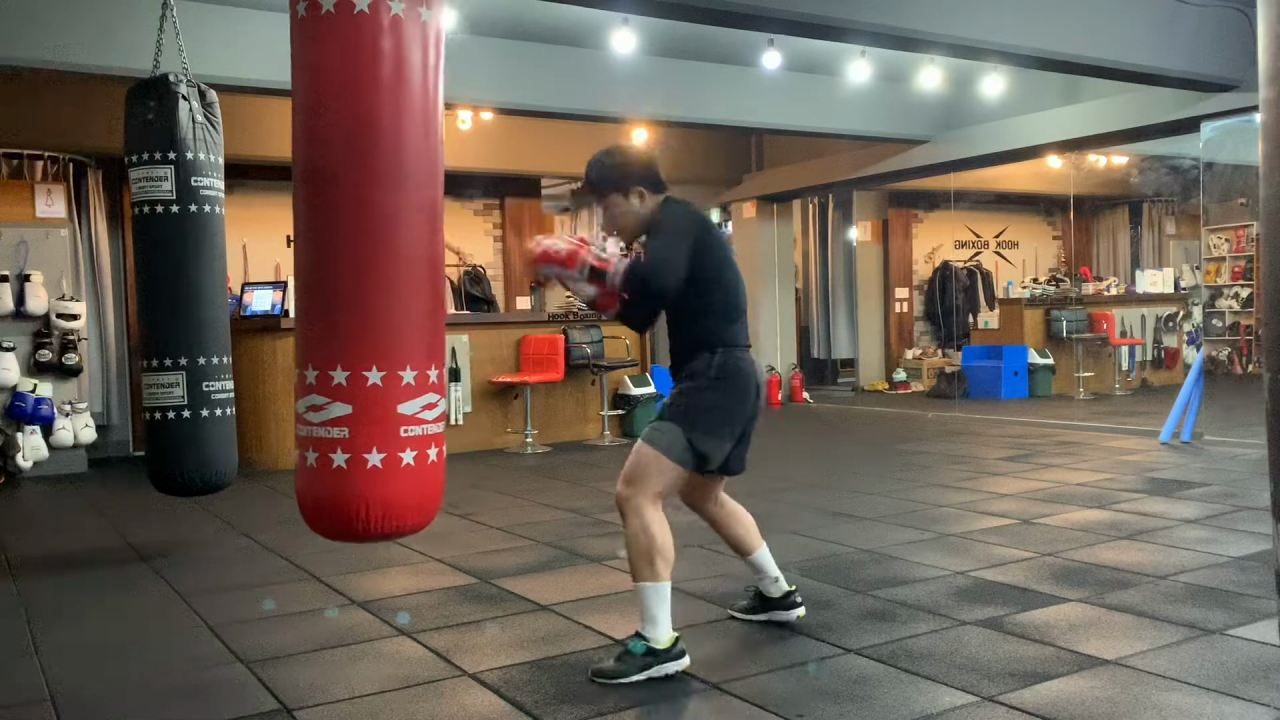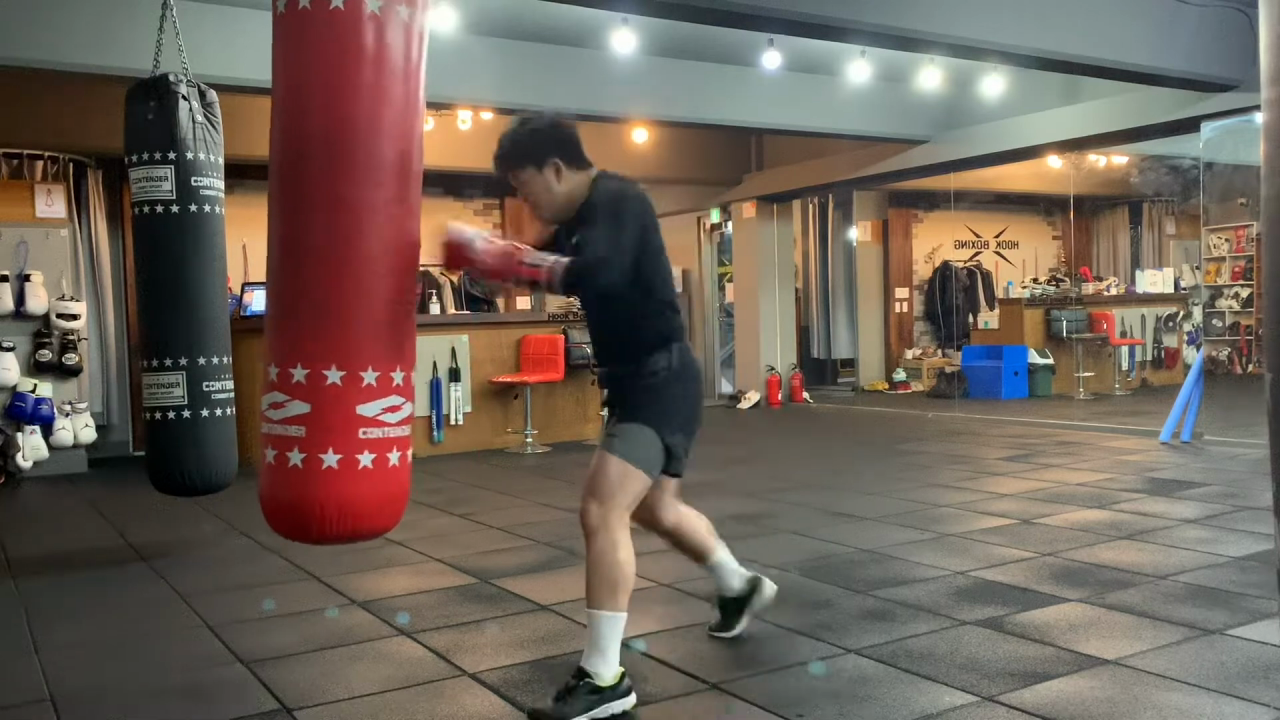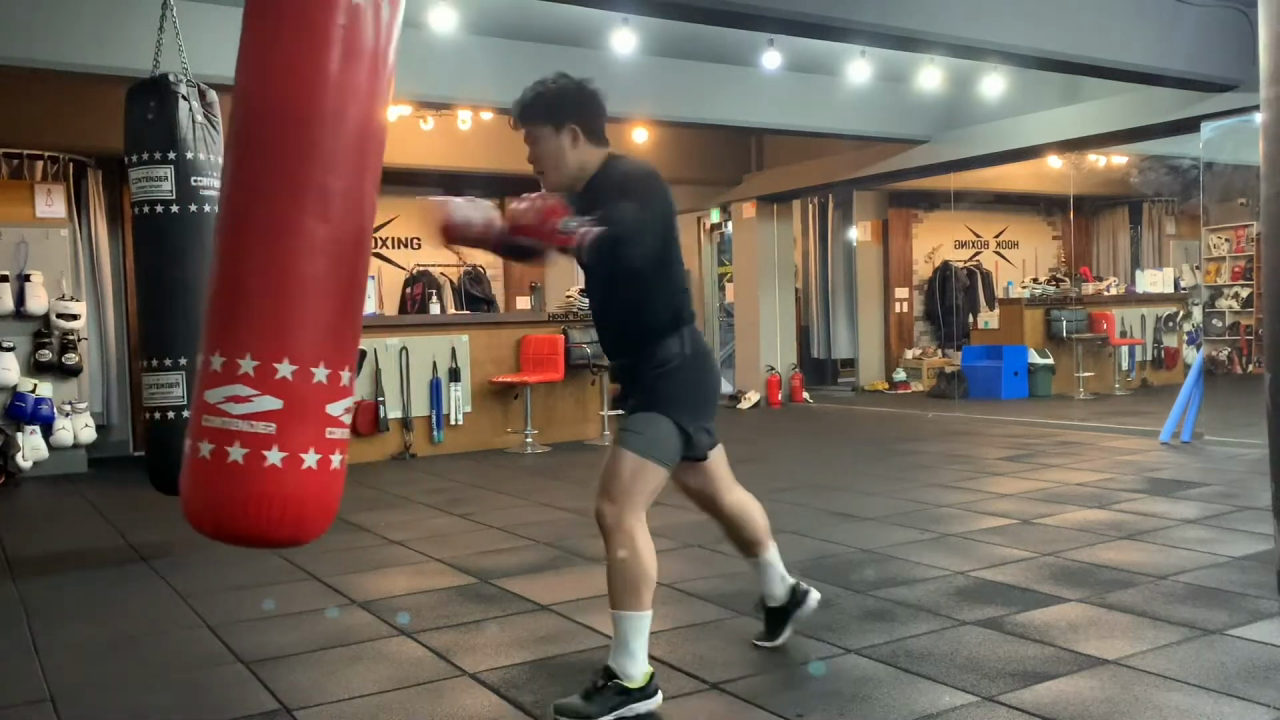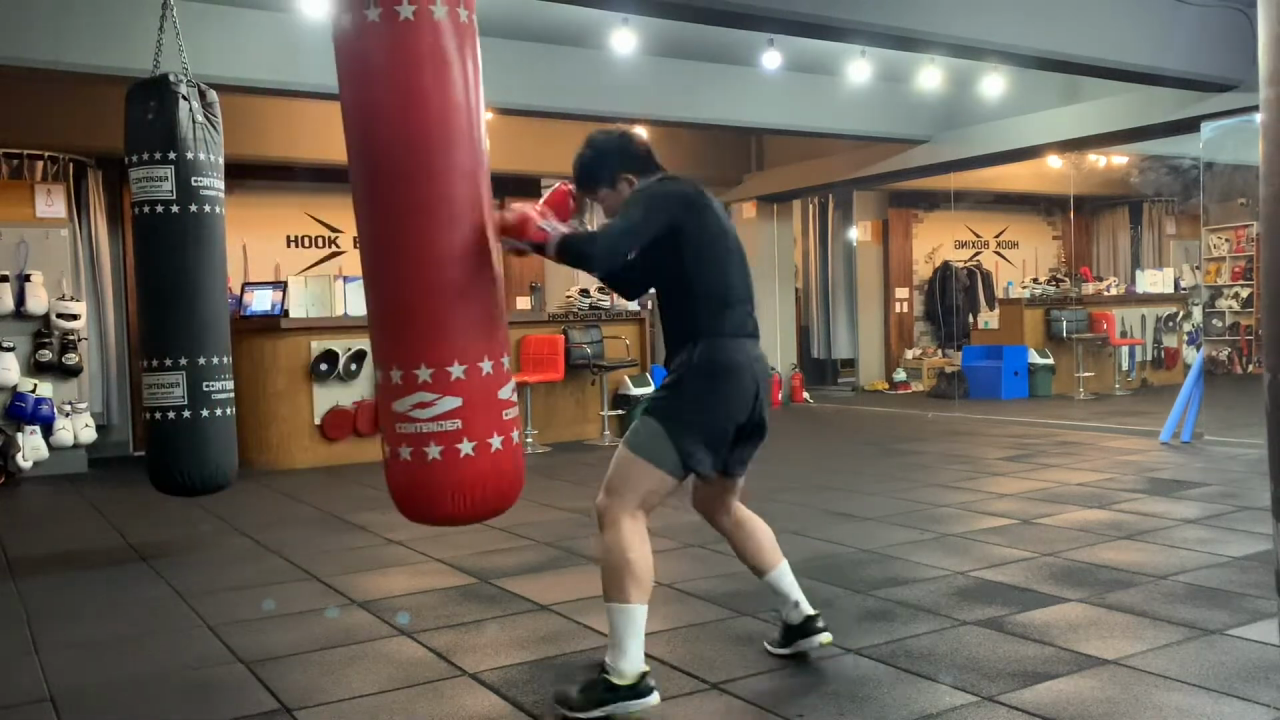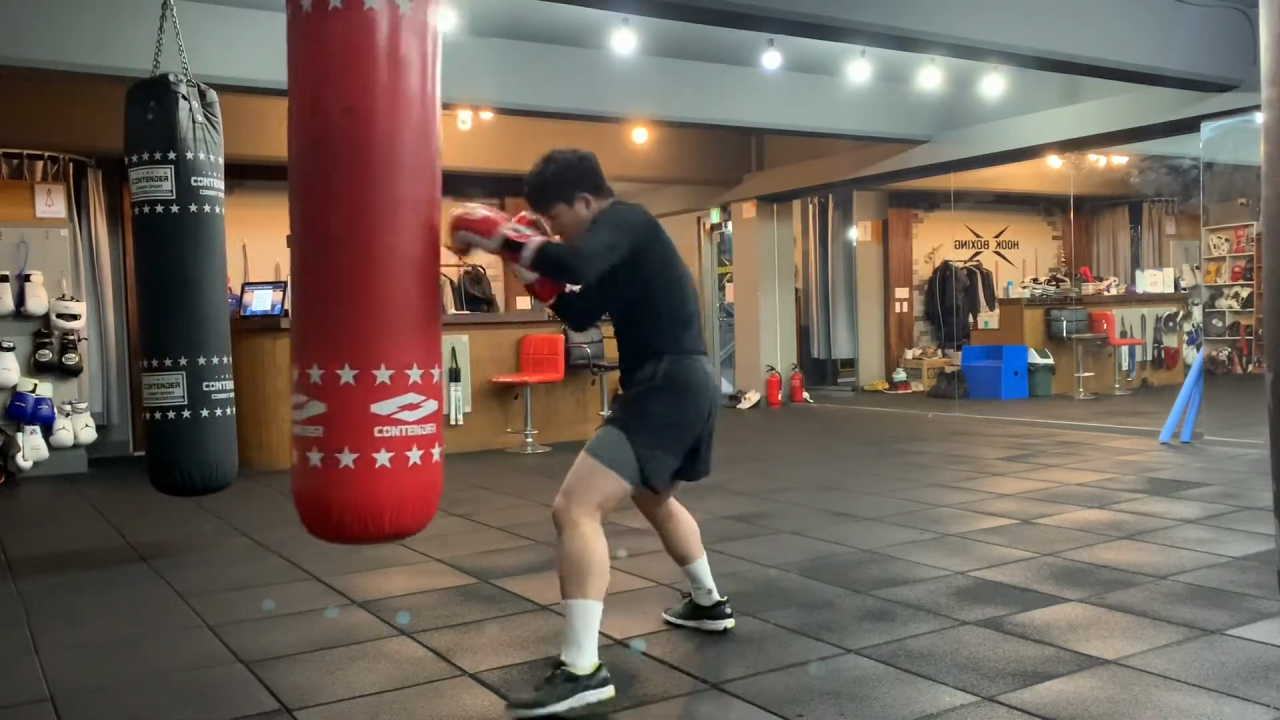
dt=1s
person 1, frame 1
left shoulder: (677, 221)
right shoulder: (671, 233)
left elbow: (659, 283)
right elbow: (641, 315)
left wrist: (581, 260)
right wrist: (592, 287)
left hip: (717, 381)
right hip: (724, 379)
left knee: (636, 494)
right knee: (703, 496)
left ankle: (659, 642)
right ankle: (778, 593)
person 1, frame 2
left shoulder: (617, 200)
right shoulder: (580, 218)
left elbow: (600, 277)
left wrist: (510, 260)
right wrist: (485, 253)
left hip: (661, 380)
right hip: (634, 377)
left knee: (602, 512)
right knee: (653, 508)
right ankle: (740, 587)
person 1, frame 3
left shoulder: (633, 182)
right shoulder: (582, 194)
left elbow: (624, 258)
right elbow: (525, 240)
left wrist: (555, 227)
right wrist: (477, 225)
left hip: (669, 370)
right hip: (643, 369)
left knee: (618, 510)
right knee: (713, 488)
right ankle: (785, 595)
person 1, frame 4
left shoulder: (663, 196)
right shoulder: (688, 206)
left elbow: (602, 249)
right elbow: (631, 280)
left wrist: (538, 235)
right wrist: (562, 228)
left hip: (709, 370)
right hip: (744, 369)
left knee: (619, 507)
right knee: (716, 503)
right ankle: (801, 618)
person 1, frame 5
left shoulder: (622, 220)
right shoulder: (625, 233)
left elbow: (574, 265)
right elbow: (581, 313)
left wrist: (504, 240)
right wrist: (538, 273)
left hip: (666, 387)
right hip: (688, 385)
left knee: (575, 510)
right knee: (655, 496)
left ankle: (581, 669)
right ankle: (708, 603)
